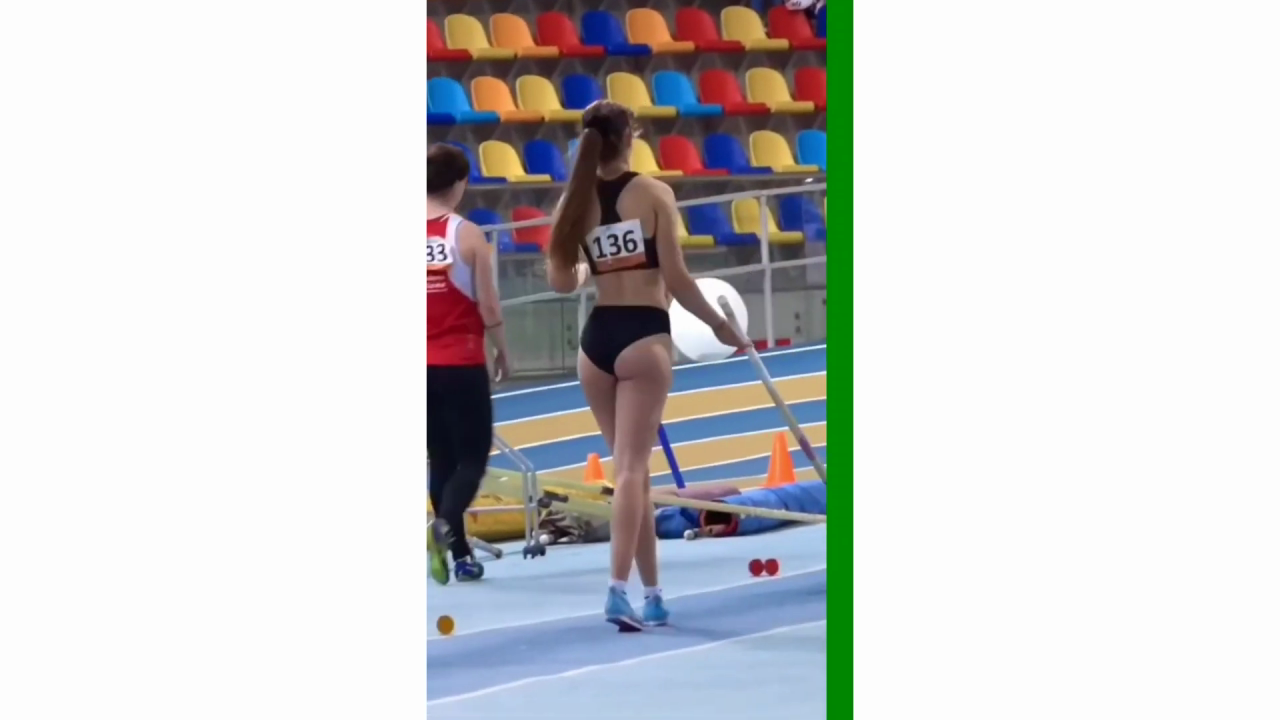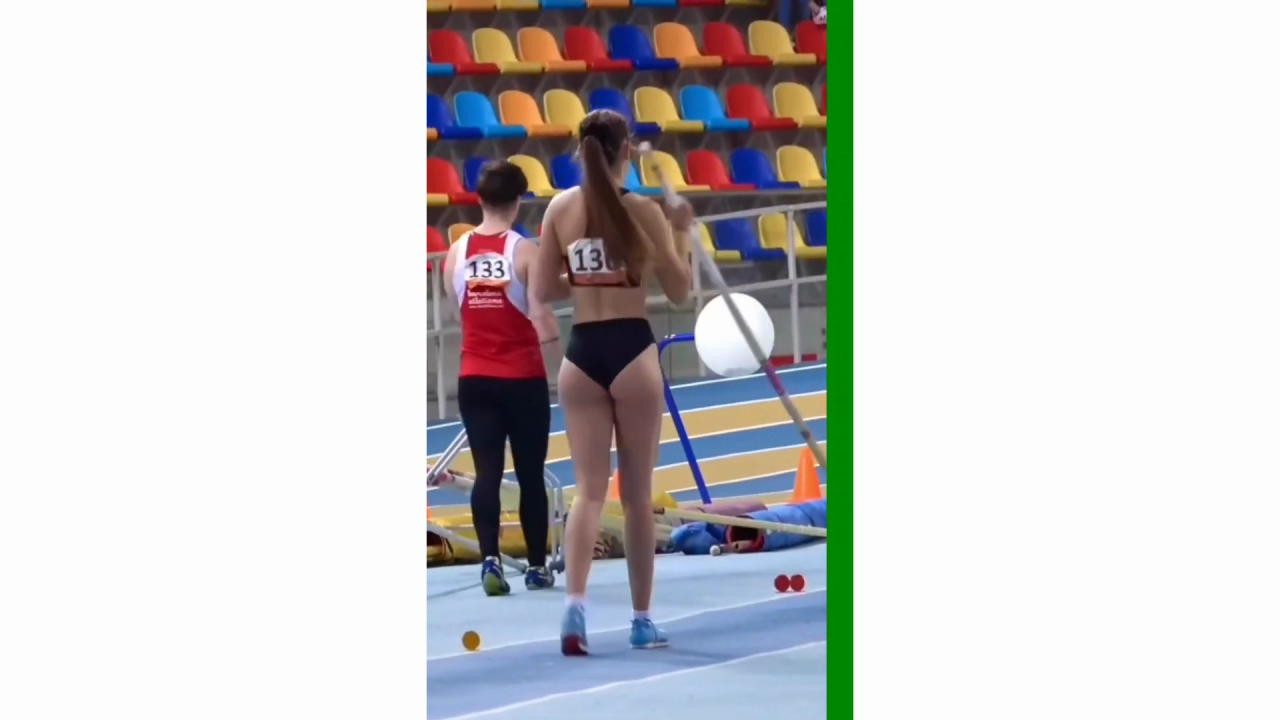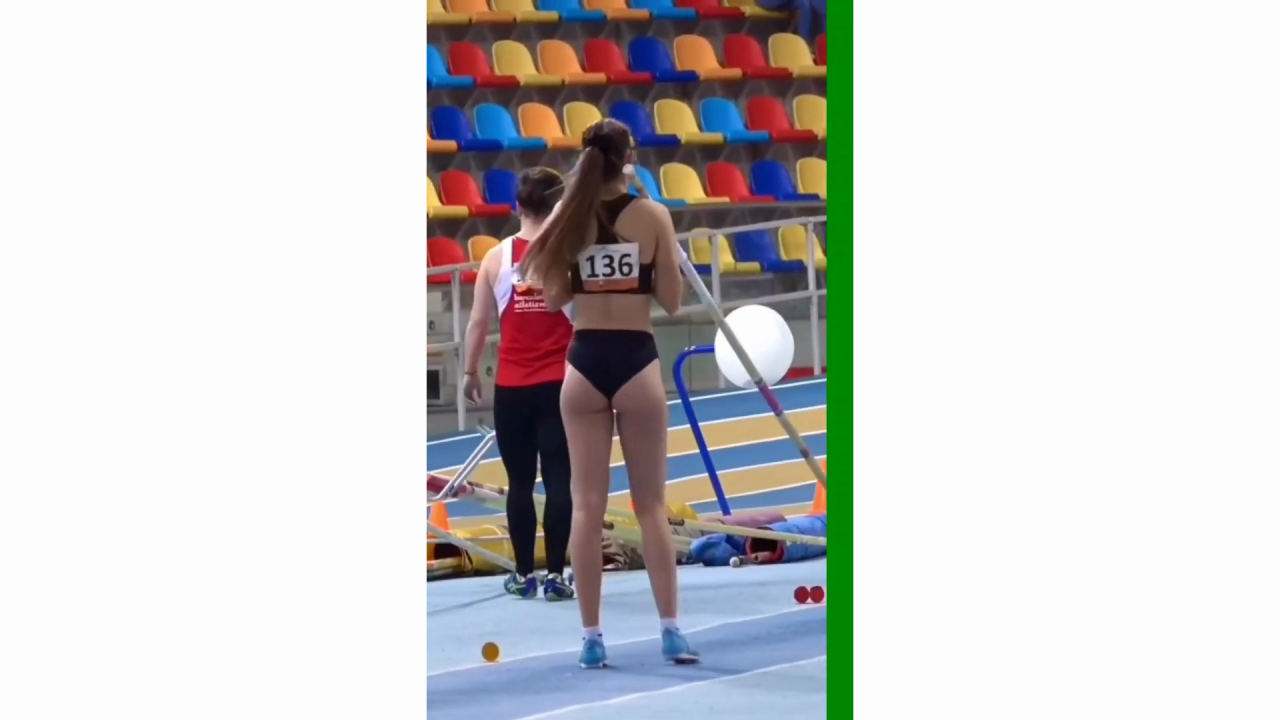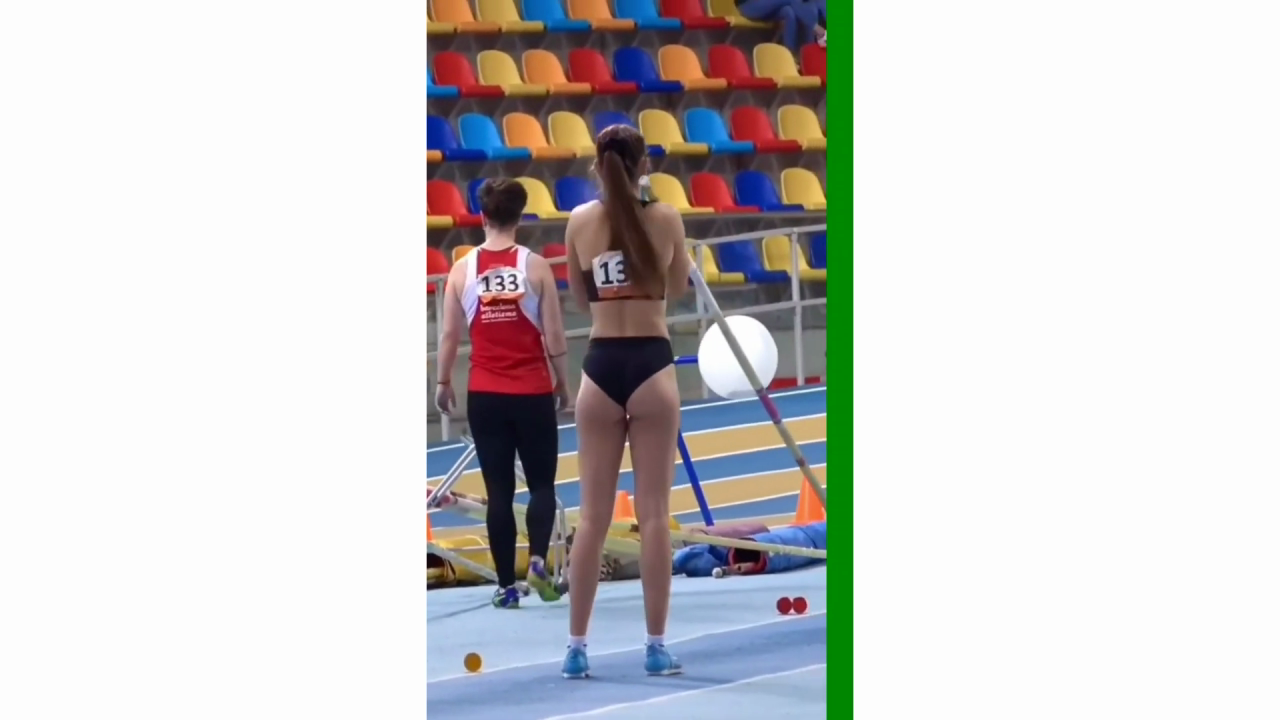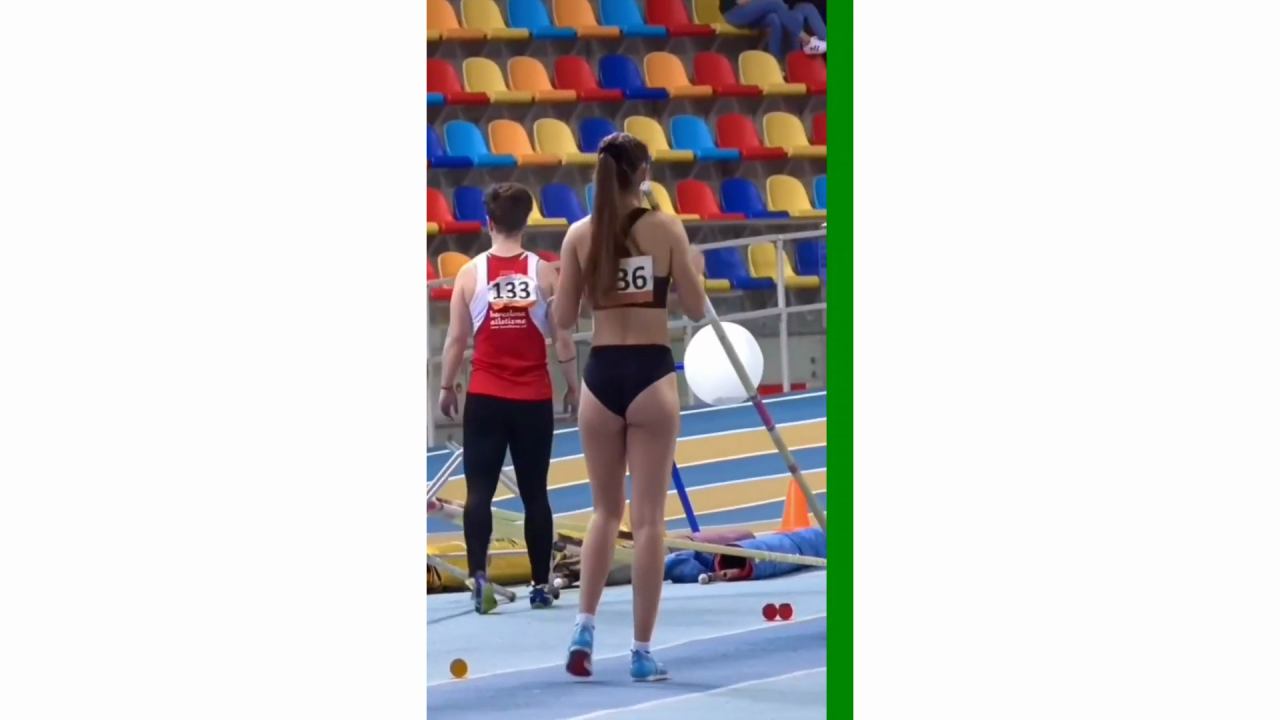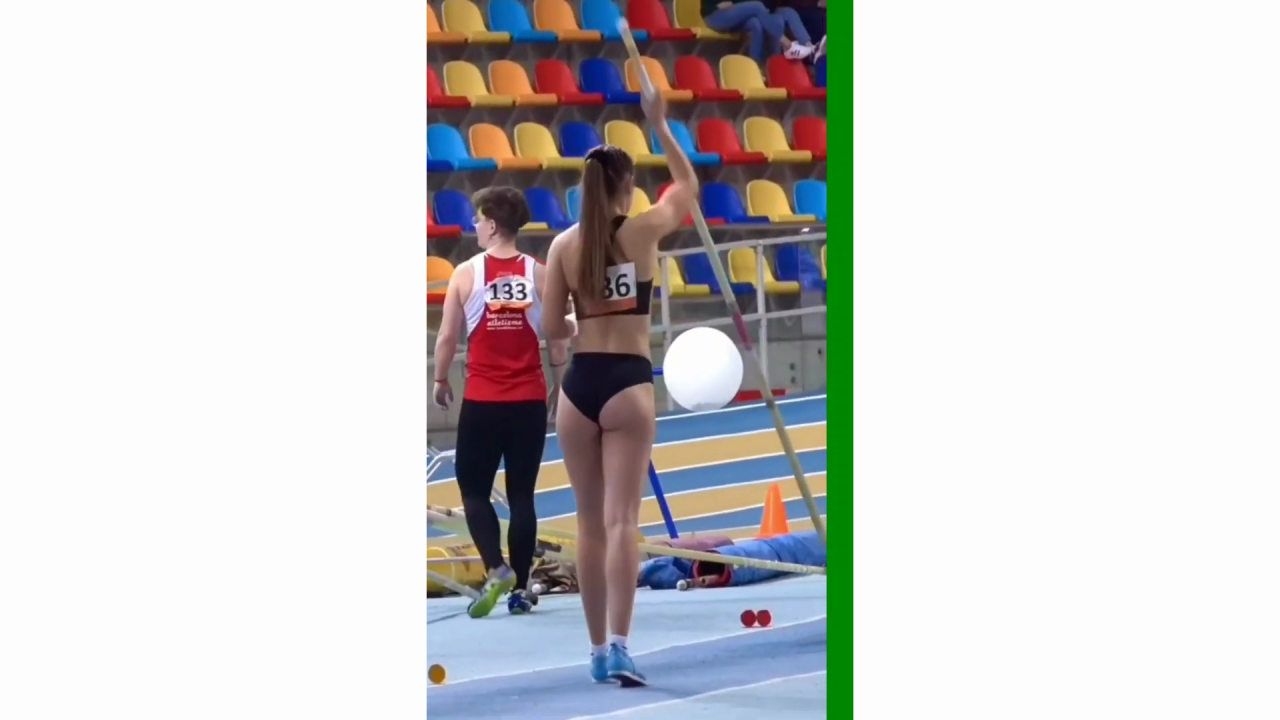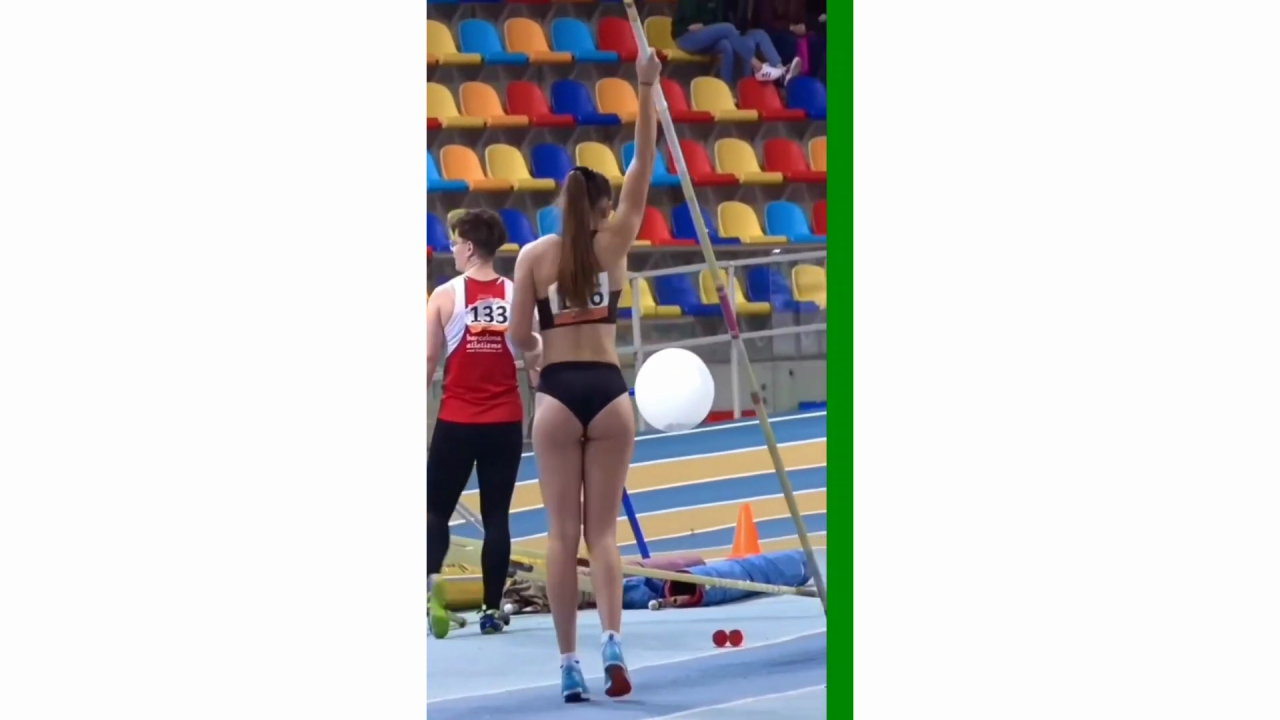
dt=0.5s
person 1, frame 1
left shoulder: (571, 199)
right shoulder: (656, 194)
left elbow: (559, 280)
right elbow: (676, 278)
right wrist: (719, 324)
left hip: (597, 338)
right hip: (643, 337)
left knee: (627, 469)
right knee: (632, 468)
left ankle: (651, 593)
right ankle: (620, 589)
person 1, frame 2
left shoulder: (559, 208)
right shoulder: (644, 209)
left elbow: (542, 290)
right elbow: (678, 290)
right wrist: (681, 231)
left hip: (582, 352)
right hip: (631, 351)
left knee: (589, 490)
right knee: (637, 492)
left ankle: (575, 607)
right ankle: (641, 619)
person 1, frame 3
left shoulder: (564, 215)
right shoulder: (652, 215)
left elbow: (557, 294)
right elbow: (674, 302)
left hip: (585, 364)
right hip: (636, 362)
left knee: (589, 505)
right knee: (651, 505)
left ankle: (591, 637)
right ankle: (671, 629)
person 1, frame 4
left shoulder: (579, 220)
right shoulder: (666, 218)
left hip: (601, 368)
right hip: (651, 367)
left knee: (593, 515)
right knee: (653, 513)
left ankle: (576, 647)
right ankle: (656, 646)
person 1, frame 5
left shoulder: (579, 234)
right shoulder: (665, 227)
left elbow: (562, 318)
right elbow: (697, 309)
right wrist: (692, 268)
left hip: (600, 377)
right hip: (651, 376)
left knee: (605, 511)
right knee: (647, 519)
left ankle: (584, 626)
right ankle: (642, 651)
person 1, frame 6
left shoulder: (564, 243)
right shoulder: (644, 229)
left elbow: (550, 328)
right elbow: (690, 190)
right wrist: (660, 123)
left hip: (579, 387)
right hip: (628, 386)
left knee: (591, 523)
right knee: (621, 520)
left ankle: (599, 649)
right ankle: (618, 645)
person 1, frame 7
left shoulder: (533, 254)
right shoulder: (614, 241)
left elbow: (519, 337)
right elbow: (644, 163)
right wrist: (647, 87)
left hip: (557, 396)
right hip: (608, 393)
left knee: (563, 534)
right knee: (601, 530)
left ankle: (569, 664)
right ankle: (611, 641)
person 2, frame 1
right shoulder: (468, 234)
right elbow: (488, 303)
right wrist: (501, 350)
left hip: (421, 365)
right hip: (462, 365)
left knee: (441, 460)
right knee: (474, 456)
left ankle: (462, 555)
right ankle: (442, 526)
person 2, frame 2
left shoulder: (457, 252)
right shoulder: (524, 250)
right elbow: (542, 318)
left hip: (474, 379)
right hip: (522, 378)
left knee: (486, 474)
right knee: (531, 476)
left ankle: (491, 560)
right ankle: (537, 566)
person 2, frame 3
left shoulder: (496, 257)
left elbow: (478, 323)
left wrist: (470, 373)
left hip: (511, 386)
right hip: (558, 384)
left knee: (519, 482)
right knee: (556, 481)
left ankle: (524, 574)
right ankle: (554, 573)
person 2, frame 4
left shoulder: (462, 269)
right shoulder: (536, 266)
left elbow: (449, 335)
right elbow: (554, 335)
left wrist: (443, 382)
right wrist: (562, 382)
left hip: (485, 395)
right hip: (533, 393)
left knee: (499, 491)
right knee: (541, 484)
left ankle: (506, 585)
right ankle: (538, 557)
person 2, frame 5
left shoulder: (470, 273)
right shoulder: (544, 272)
left elbow: (456, 338)
right elbow: (562, 339)
left wrist: (446, 387)
right wrist: (573, 385)
left hip: (485, 397)
right hip: (534, 398)
left knee: (479, 491)
right knee: (535, 494)
left ankle: (477, 574)
right ankle: (541, 585)
person 2, frame 6
left shoulder: (466, 273)
right shoulder: (539, 274)
left elbow: (447, 336)
right elbow: (557, 340)
left wrist: (439, 380)
right wrist: (561, 385)
left hip: (482, 400)
right hip: (529, 401)
left knee: (474, 491)
right knee: (522, 496)
left ankle: (497, 570)
right ankle: (520, 589)
person 2, frame 7
left shoulder: (444, 295)
right shoulder: (516, 296)
left elbow: (428, 359)
right elbow: (534, 361)
left hip: (457, 421)
right hip: (505, 423)
left knee: (436, 510)
right knee: (496, 518)
left ankle: (430, 583)
right ankle: (492, 609)
